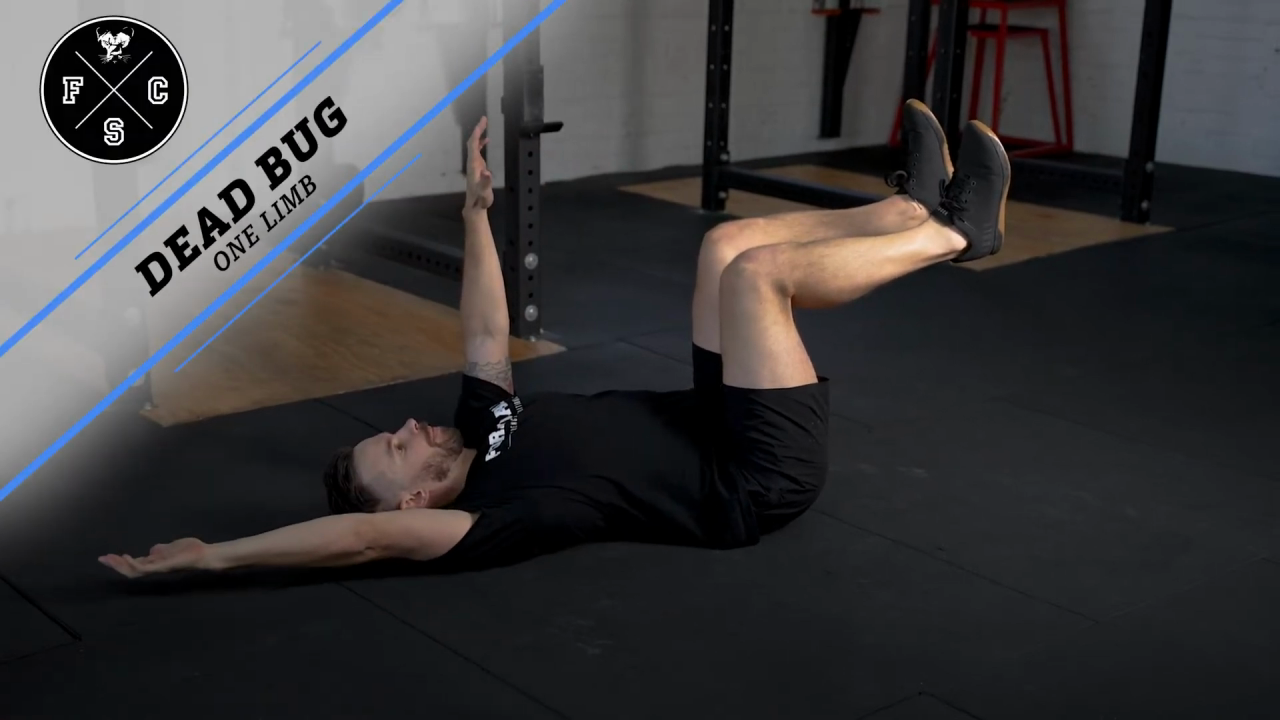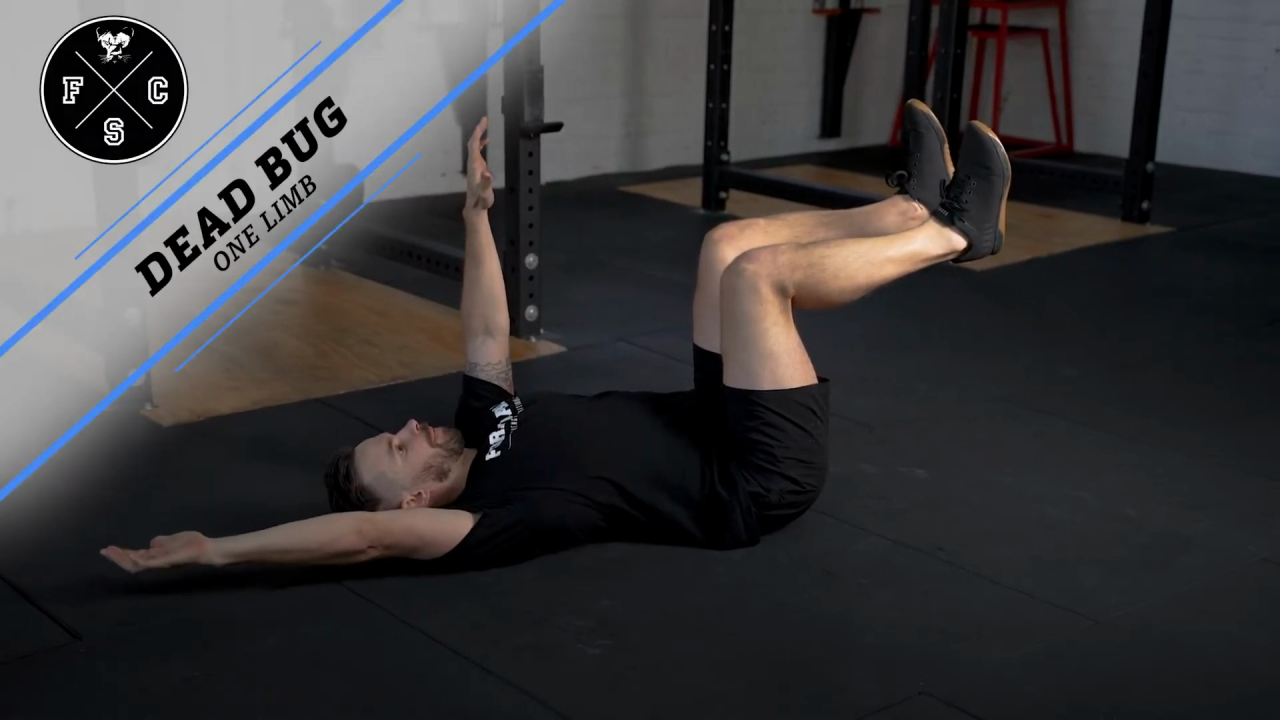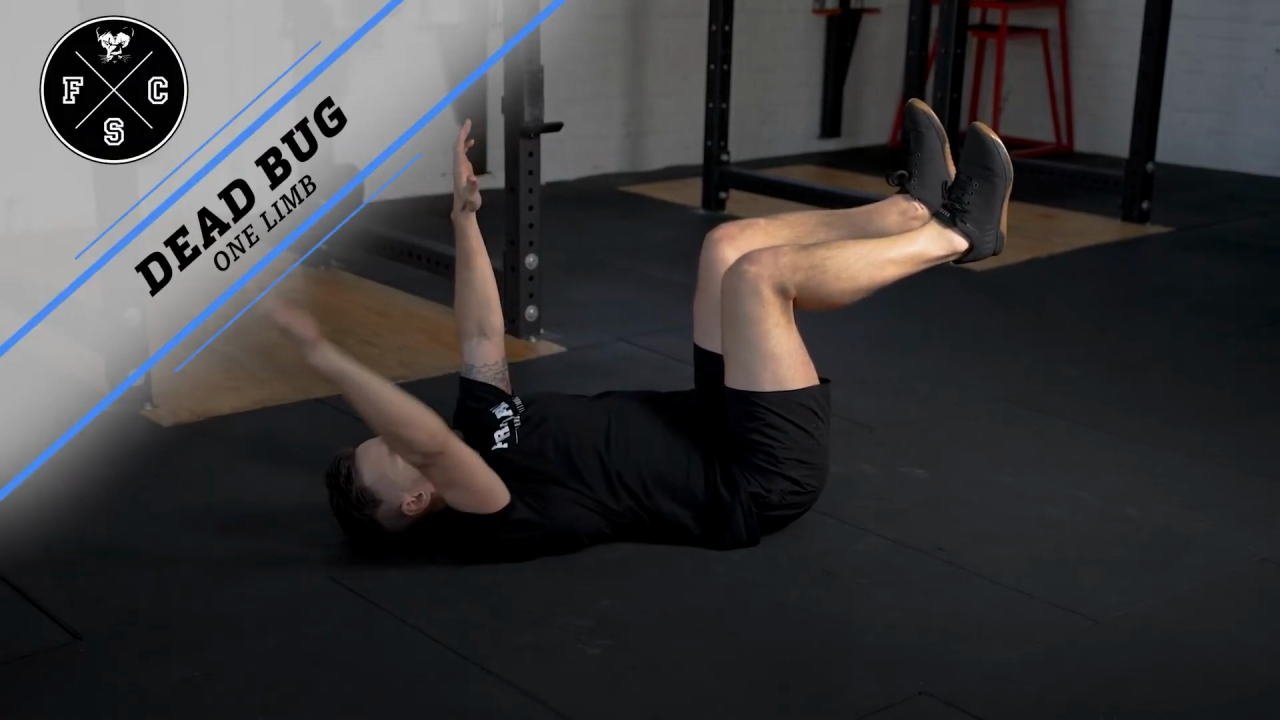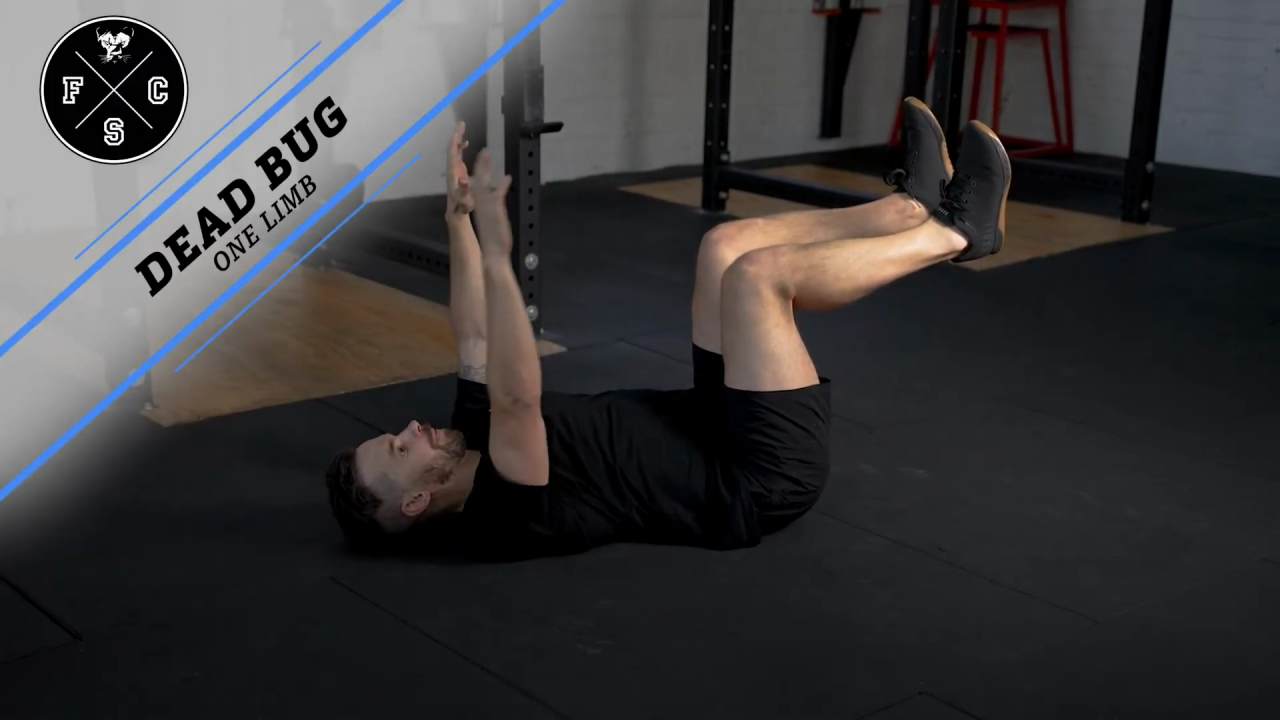
dt=0.5s
person 1, frame 1
left shoulder: (483, 426)
right shoulder: (491, 517)
left elbow: (488, 334)
right elbow: (369, 537)
left wrist: (476, 210)
right wrist: (213, 554)
left hip: (713, 423)
right hip: (759, 475)
left knee: (728, 242)
right knee: (756, 269)
left ankle: (913, 207)
right ankle: (952, 232)
person 1, frame 2
left shoulder: (482, 429)
right shoulder: (499, 513)
left elbow: (487, 336)
right elbow: (368, 536)
left wrist: (475, 212)
right wrist: (216, 545)
left hip: (714, 428)
right hip: (759, 481)
left knee: (730, 243)
right knee: (757, 272)
left ankle: (916, 211)
right ankle: (955, 236)
person 1, frame 3
left shoulder: (484, 422)
right shoulder: (489, 526)
left elbow: (482, 337)
right elbow: (429, 446)
left wrist: (464, 217)
right wrist: (322, 354)
left hip: (715, 425)
right hip: (758, 480)
left knee: (730, 243)
right knee: (759, 272)
left ankle: (916, 205)
right ankle: (956, 235)
person 1, frame 4
left shoulder: (475, 437)
right shoulder: (500, 516)
left elbow: (479, 340)
right elbow: (518, 401)
left wrist: (458, 218)
right wrist: (498, 259)
left hip: (715, 427)
right hip: (759, 479)
left knee: (728, 245)
right knee: (760, 272)
left ankle: (915, 208)
right ankle: (955, 233)
